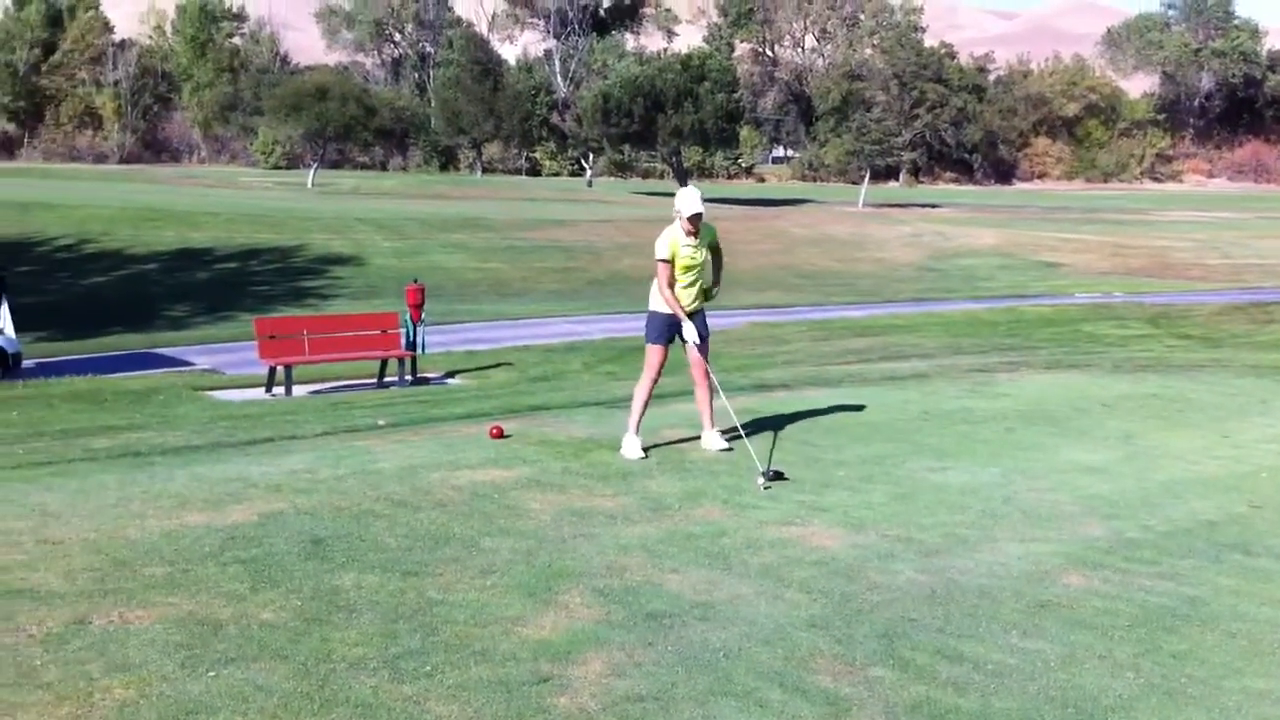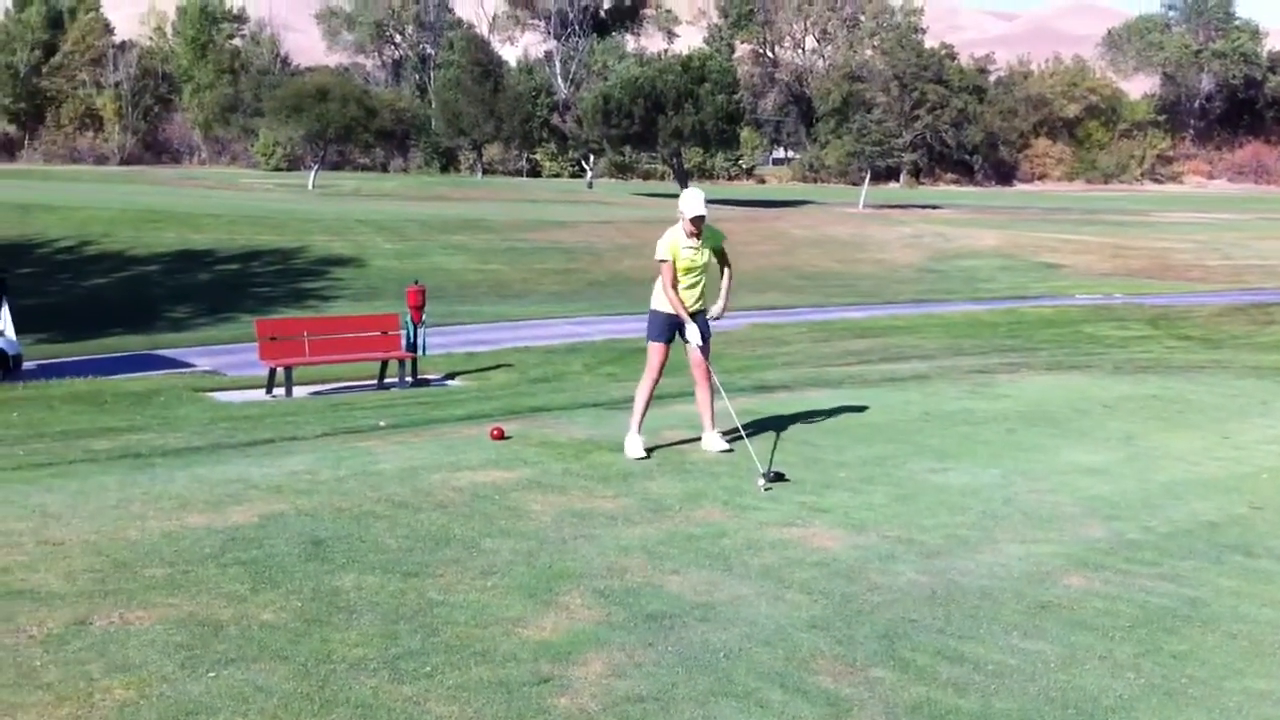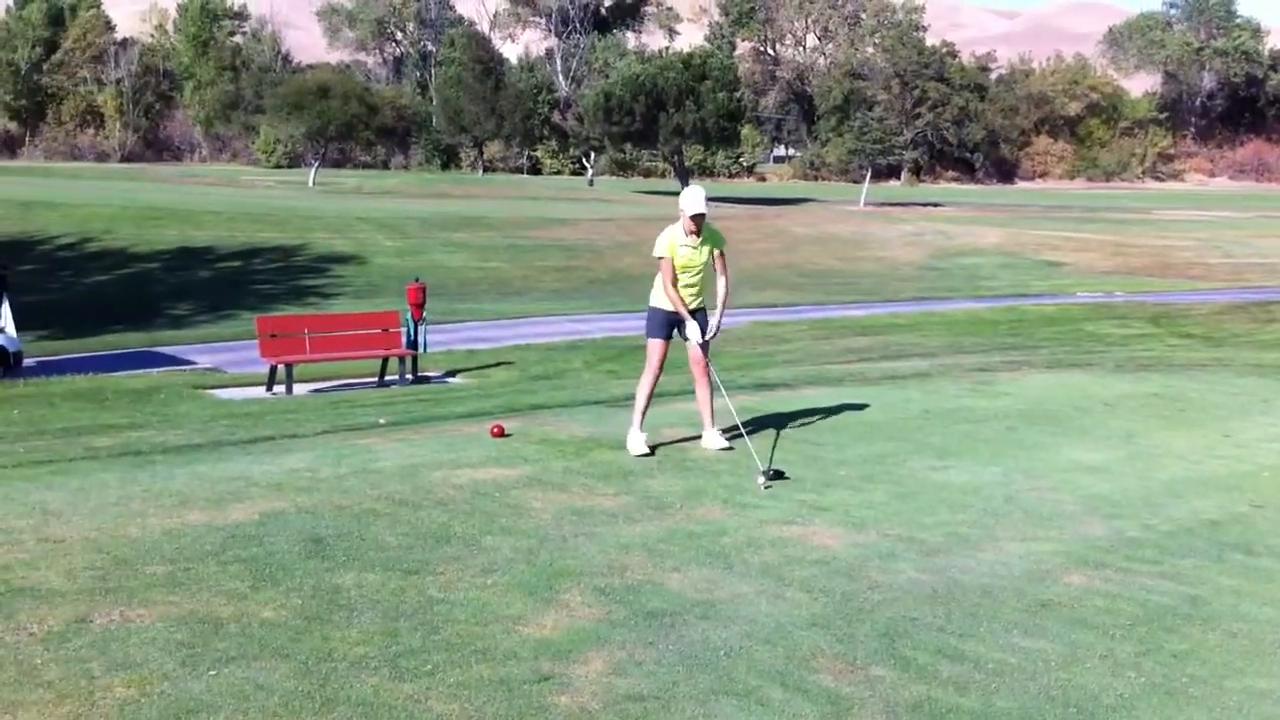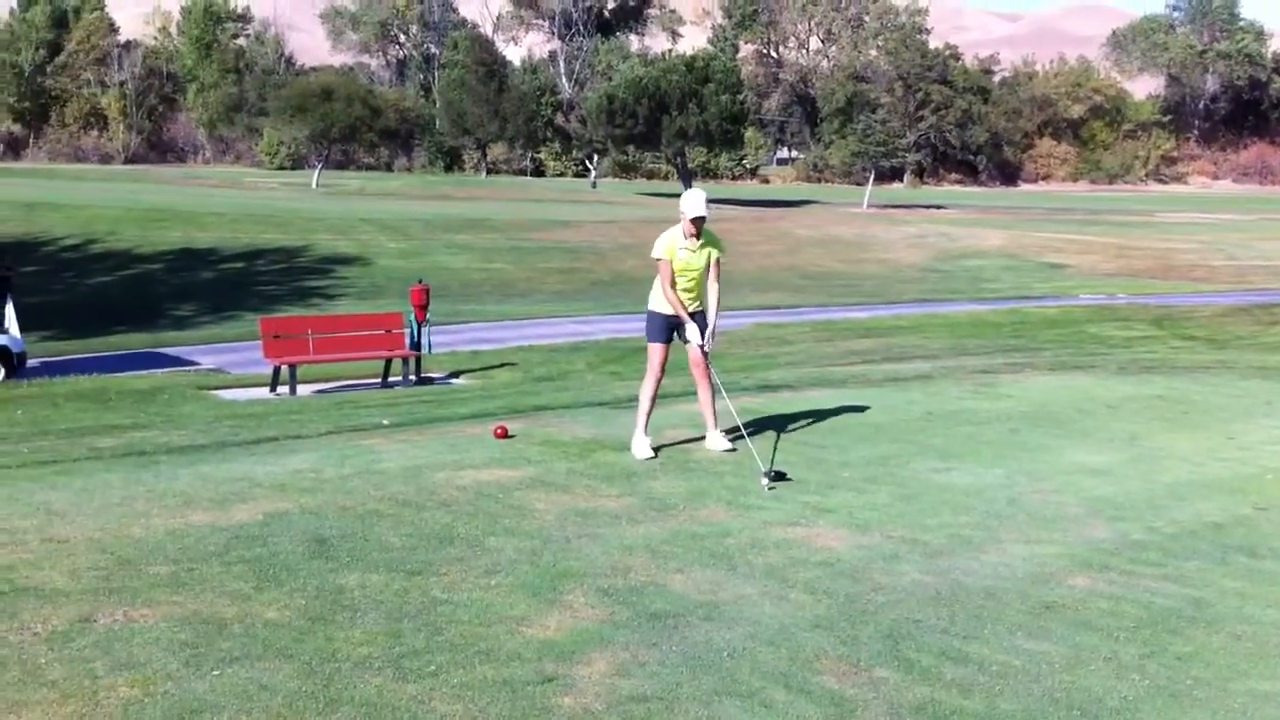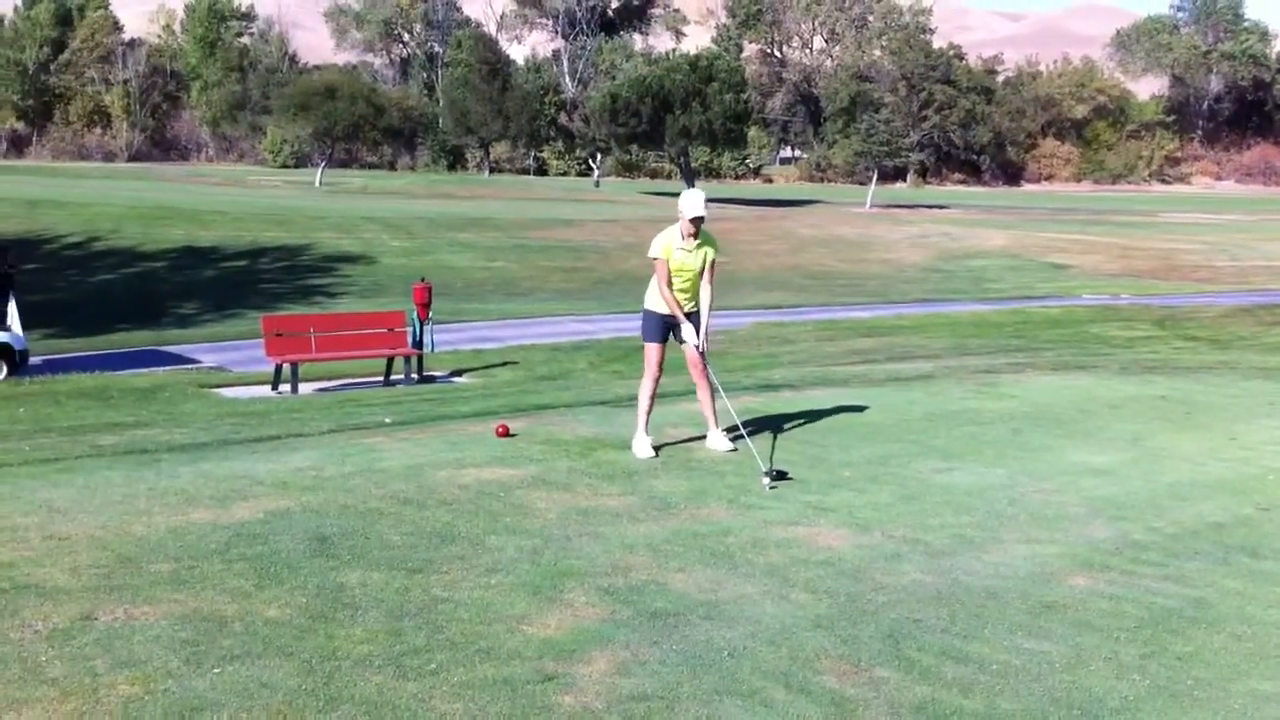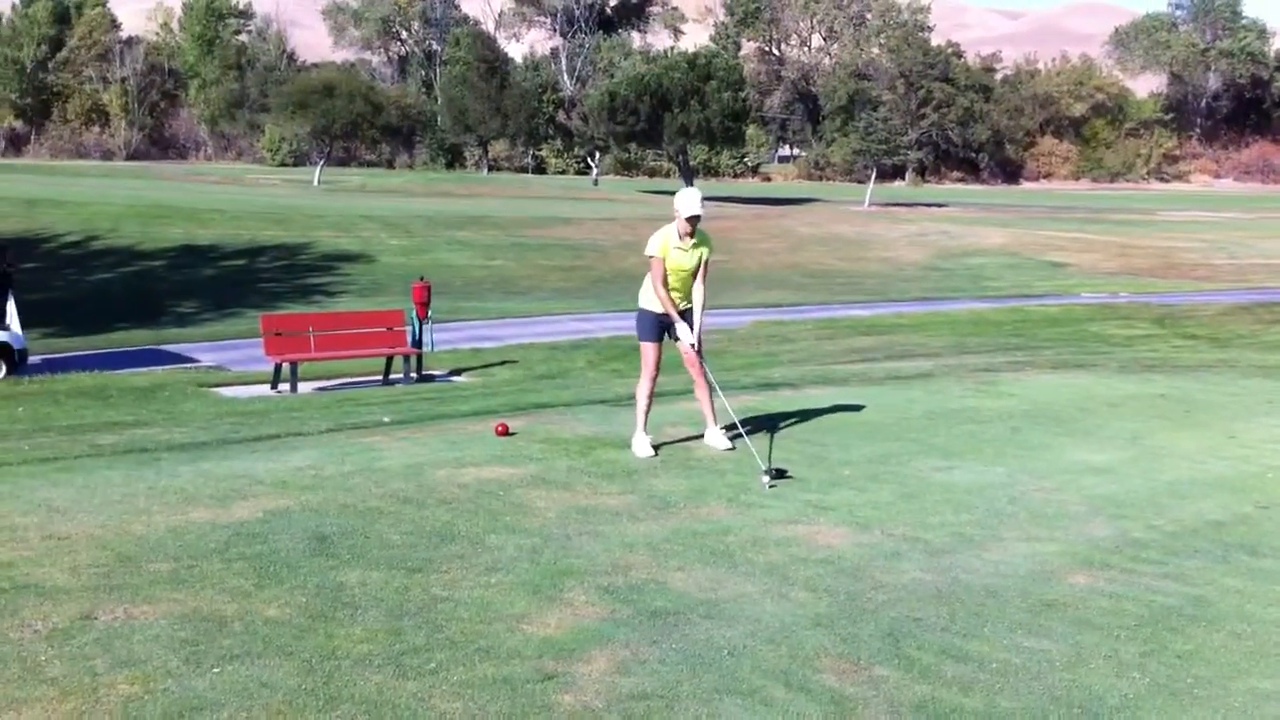
dt=0.1s
person 1, frame 1
left shoulder: (708, 231)
right shoulder: (667, 241)
left elbow: (716, 253)
right elbow: (665, 288)
left wrist: (715, 283)
right wrist: (685, 322)
left hip: (695, 310)
right hip: (664, 311)
left knee: (701, 372)
right knee: (652, 373)
left ankle: (709, 432)
right ankle: (631, 436)
person 1, frame 2
left shoulder: (713, 236)
right shoulder: (668, 241)
left elbow: (725, 266)
right elbow: (668, 288)
left wrist: (723, 299)
right wrist: (688, 323)
left hip: (697, 311)
right hip: (665, 310)
left knee: (702, 371)
right knee: (653, 372)
left ankle: (709, 433)
right ankle: (634, 435)
person 1, frame 3
left shoulder: (713, 237)
right shoulder: (667, 239)
left elbow: (722, 276)
right elbow: (669, 286)
left wrist: (718, 315)
right wrist: (688, 321)
left hip: (695, 309)
right hip: (663, 307)
left knee: (701, 369)
right knee: (653, 368)
left ankle: (709, 431)
right ankle: (636, 431)
person 1, frame 4
left shoulder: (713, 243)
right shoulder: (667, 241)
left elbow: (713, 284)
right elbow: (667, 288)
left wrist: (712, 324)
right wrist: (687, 323)
left hip: (695, 312)
right hip: (662, 311)
left knee: (702, 371)
right knee: (655, 372)
left ankle: (712, 432)
right ankle: (640, 435)
person 1, frame 5
left shoulder: (709, 243)
right shoulder: (663, 240)
left elbow: (706, 285)
right elbow: (663, 287)
left wrist: (703, 324)
right wrist: (684, 323)
left hip: (690, 311)
right hip: (658, 310)
left knee: (699, 370)
right knee: (653, 371)
left ankle: (714, 432)
right ankle: (641, 435)
person 1, frame 6
left shoulder: (704, 242)
right shoulder: (660, 239)
left elbow: (699, 285)
right elbow: (659, 287)
left wrist: (697, 324)
right wrist: (679, 323)
left hip: (683, 309)
right hip: (653, 309)
left knee: (697, 369)
right knee: (650, 371)
left ankle: (712, 429)
right ankle: (640, 435)
